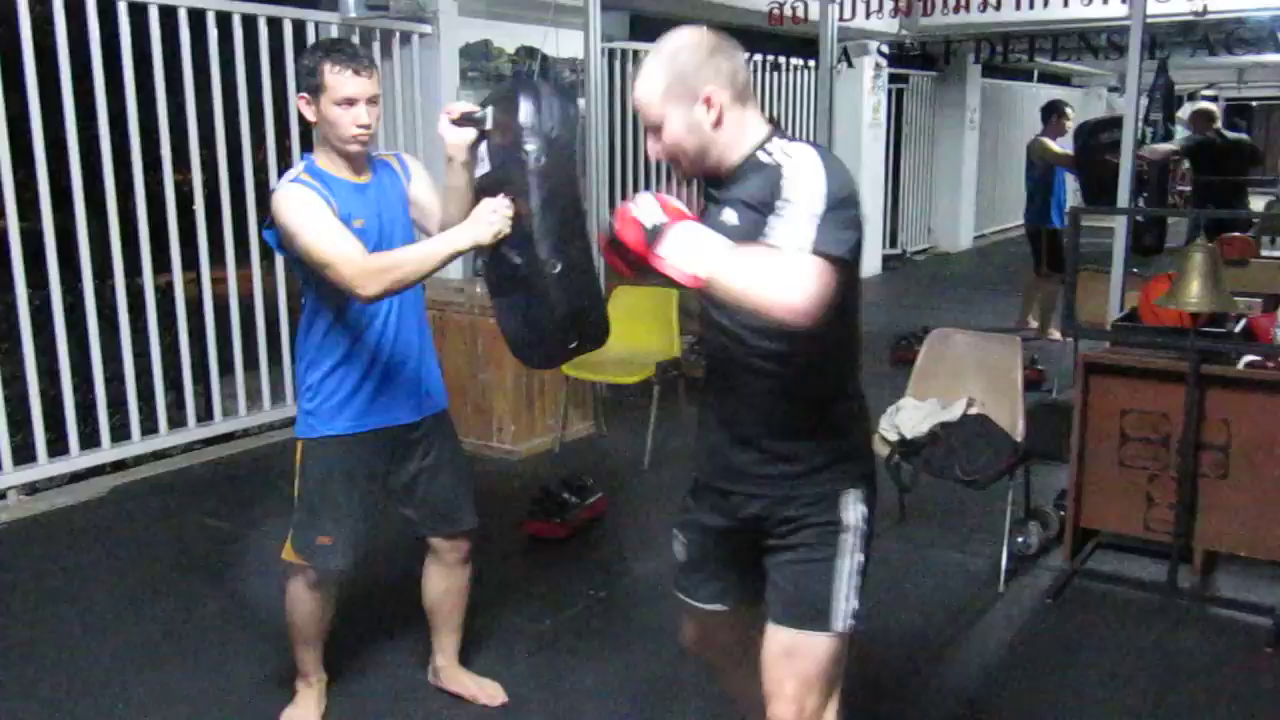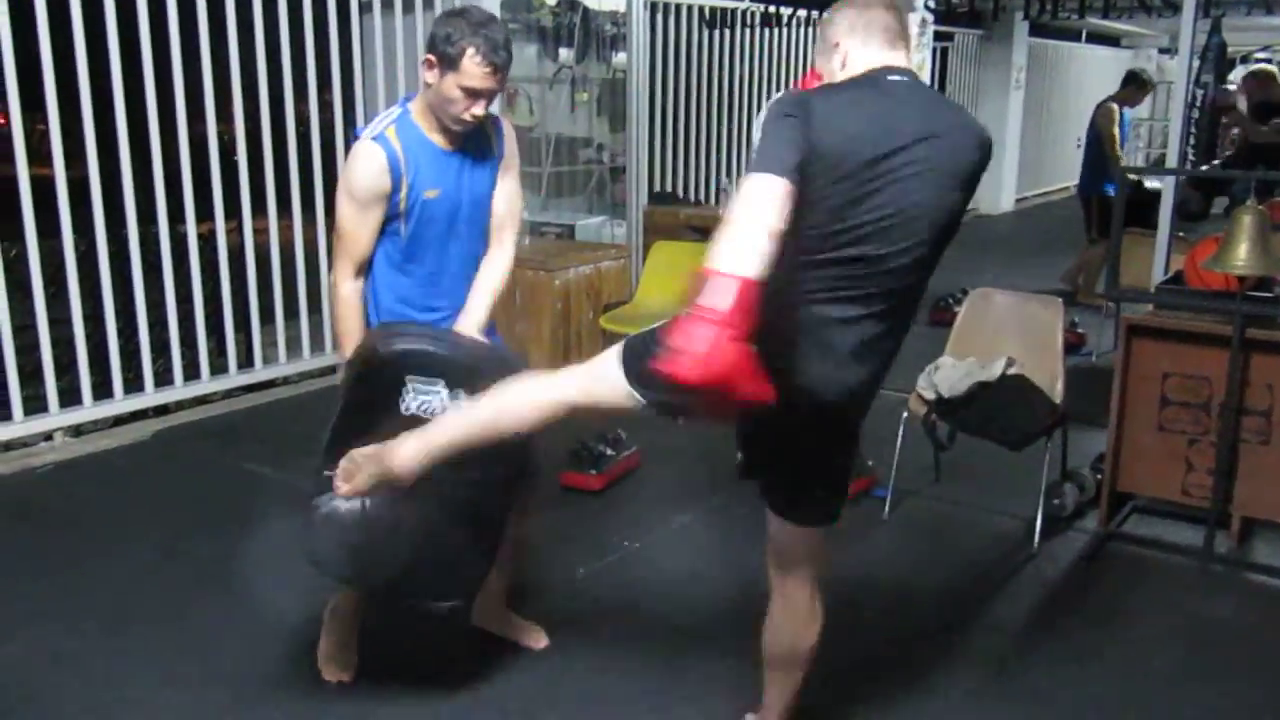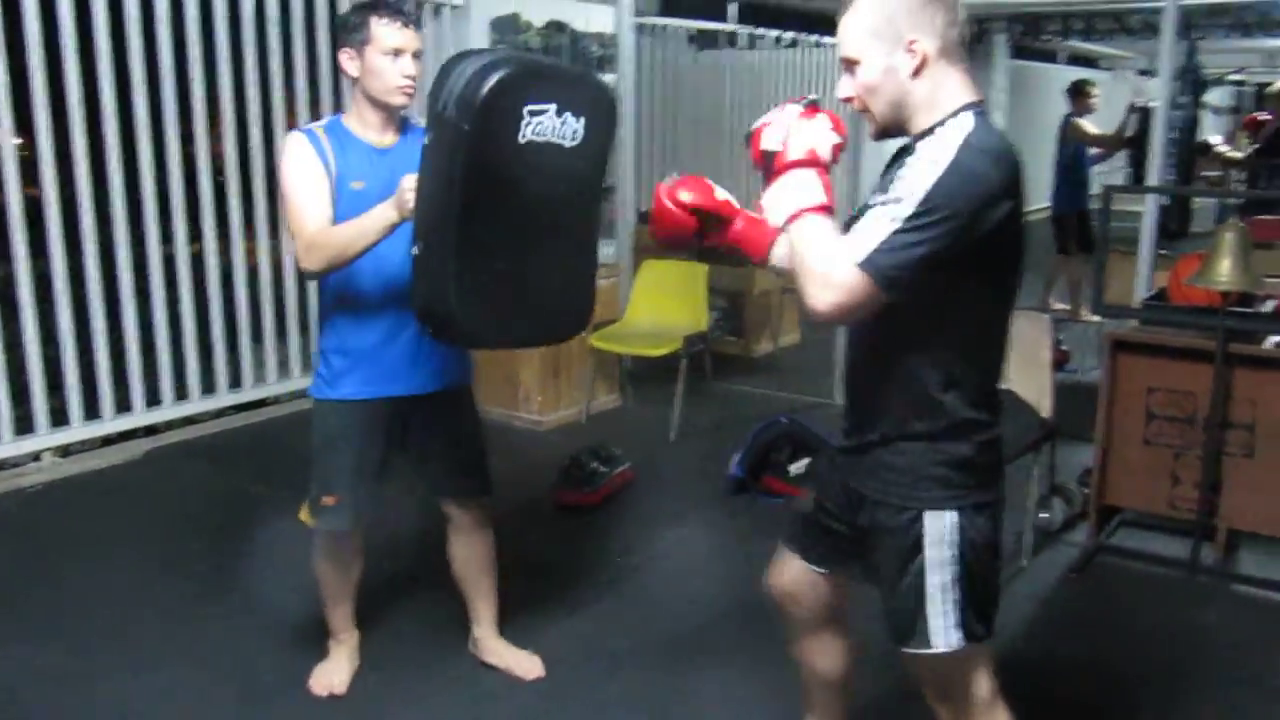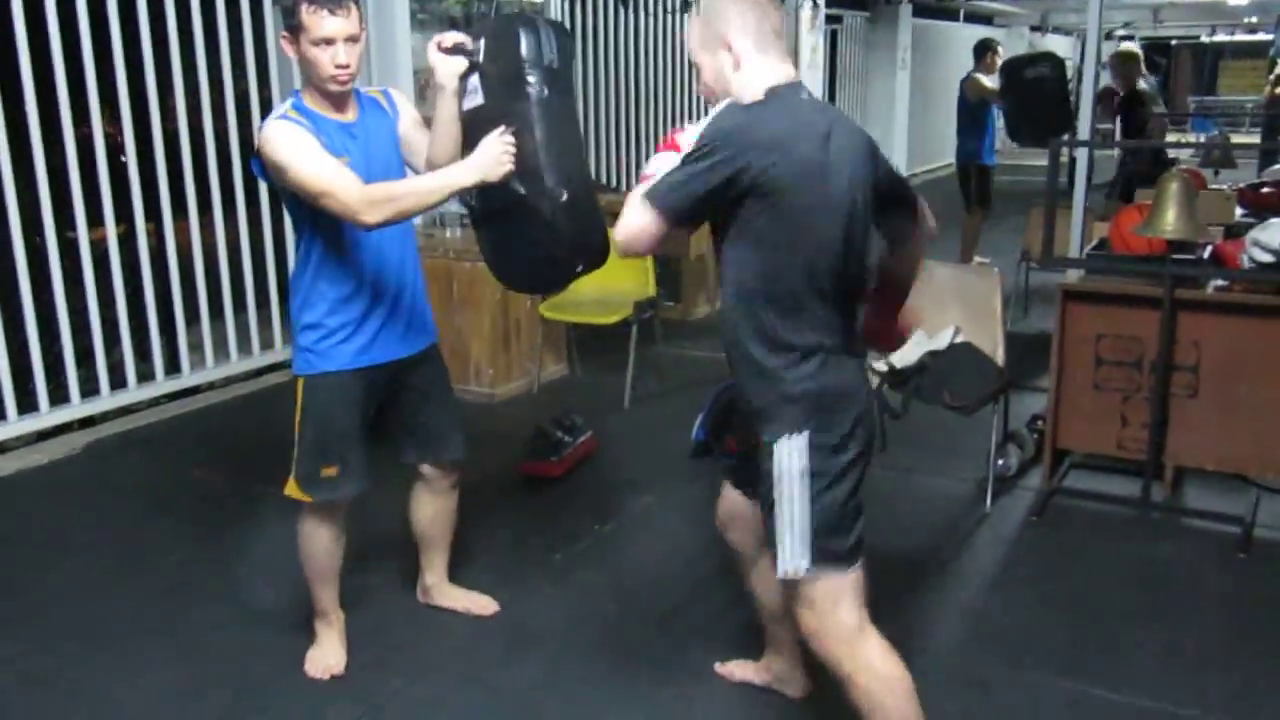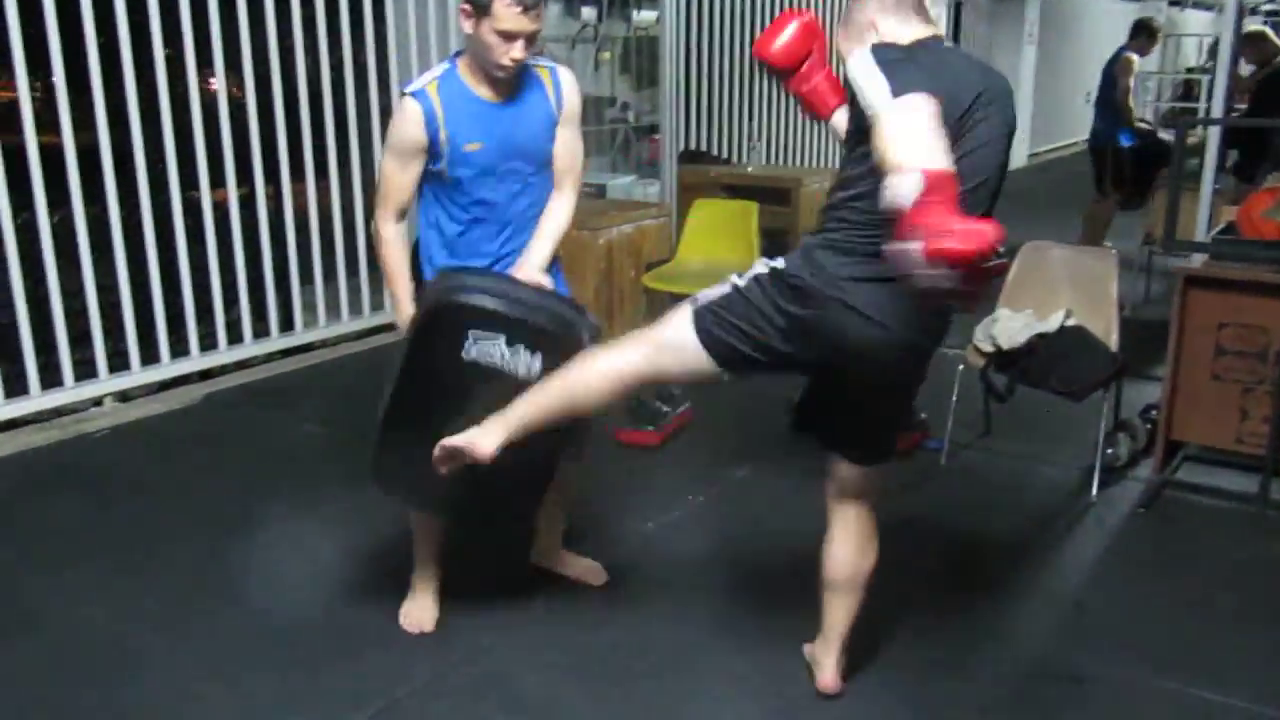
dt=1s
person 1, frame 1
left shoulder: (807, 176)
right shoulder: (714, 174)
left elbow: (795, 296)
left wrist: (672, 238)
left hip: (816, 484)
right hip: (724, 467)
right knee: (710, 635)
person 1, frame 2
left shoulder: (806, 107)
right shoulder: (969, 138)
left elbow: (762, 205)
left wrist: (717, 313)
left hip: (749, 348)
right hip: (842, 379)
left knee: (569, 384)
right knee: (796, 567)
left ankle: (401, 456)
person 1, frame 3
left shoulder: (968, 159)
right shoulder: (925, 152)
left elbow: (832, 295)
right elbow: (830, 265)
left wrist: (796, 173)
right wrist: (727, 223)
left hip: (931, 477)
right hip: (871, 452)
right knee: (803, 593)
person 1, frame 4
left shoulder: (738, 129)
right shoulder: (847, 136)
left elbow: (632, 235)
right elbow: (917, 230)
left wrist: (667, 168)
left hip: (806, 407)
right hip: (782, 391)
left knee: (836, 627)
right knee: (741, 519)
person 1, frame 5
left shoulder: (882, 60)
right shoulder: (990, 83)
left elbow: (906, 121)
left wrist: (928, 194)
right wrist: (807, 79)
left hip: (822, 289)
right hip: (904, 325)
left knee: (639, 355)
right knee: (850, 491)
left ankle: (493, 432)
right ankle: (829, 653)
person 2, frame 1
left shoulder: (402, 171)
right shoulder: (297, 195)
left elbow: (445, 235)
right elbow: (364, 279)
left wrist: (460, 162)
right wrist: (468, 235)
left hip: (420, 402)
right hip: (339, 416)
left knee: (453, 539)
right knee: (314, 561)
left ankle: (446, 663)
person 2, frame 2
left shoulder: (497, 137)
right shoulder: (379, 152)
left elbow: (503, 239)
right elbow: (348, 274)
left wrist: (471, 320)
left hip: (472, 347)
left ankle: (491, 606)
right ankle: (341, 619)
person 2, frame 3
right shoulder: (310, 147)
right elbow: (313, 254)
right wrist: (395, 209)
left hip: (438, 367)
right hip: (353, 376)
left knee: (468, 506)
right knee: (336, 521)
left ankle: (486, 634)
right ankle: (342, 639)
person 2, frame 4
left shoulder: (391, 107)
right shoulder: (284, 133)
left elbow: (434, 170)
right elbow: (365, 207)
left wrist: (447, 89)
right wrist: (473, 170)
left hip: (410, 332)
right hip: (335, 348)
left knee: (440, 465)
right knee: (325, 495)
left ankle: (434, 581)
right ankle: (328, 620)
person 2, frame 5
left shoulder: (558, 87)
right shoulder: (421, 105)
left elbow: (564, 187)
right elbow: (389, 218)
left wrist: (532, 263)
right wrist: (408, 315)
left hip: (537, 290)
left ankle: (549, 543)
right ankle: (424, 572)
person 3, frame 1
left shoulder: (1051, 146)
right shoulder: (1040, 144)
left elbow: (1072, 164)
right elbow: (1074, 161)
left hip: (1050, 219)
right hip: (1044, 221)
left knee: (1041, 272)
right knee: (1055, 275)
left ankle: (1026, 318)
right ankle: (1046, 328)
person 3, frame 2
left shoulder: (1121, 111)
right shoulder: (1110, 109)
right elbow: (1113, 152)
left wrist: (1125, 177)
right wrist: (1129, 178)
left hip: (1105, 185)
right hip: (1098, 186)
left knee: (1098, 239)
right knee: (1103, 240)
left ankle: (1072, 276)
right ankle: (1087, 292)
person 3, frame 3
left shoulder: (1075, 125)
right shoulder: (1075, 125)
left elbow: (1090, 158)
right elbow: (1110, 142)
left wrist: (1119, 146)
right wrist: (1128, 116)
left hip: (1069, 201)
right hip: (1072, 203)
left knee: (1066, 254)
right knee: (1080, 255)
left ankle: (1047, 300)
right ankle: (1078, 310)
person 3, frame 4
left shoulder: (982, 82)
right shoulder: (975, 81)
left elbow: (1001, 98)
left hip: (981, 156)
right hip: (974, 158)
left knee: (977, 210)
right knee: (978, 211)
left ankle: (967, 257)
right ankle: (966, 262)
person 3, frame 5
left shoulder: (1119, 56)
right shoulder: (1129, 59)
right elbow: (1124, 101)
left wrist: (1131, 125)
left hip: (1104, 135)
right hip: (1111, 139)
left knee: (1104, 194)
right knee: (1112, 196)
left ankle: (1088, 241)
right ankle: (1091, 245)
